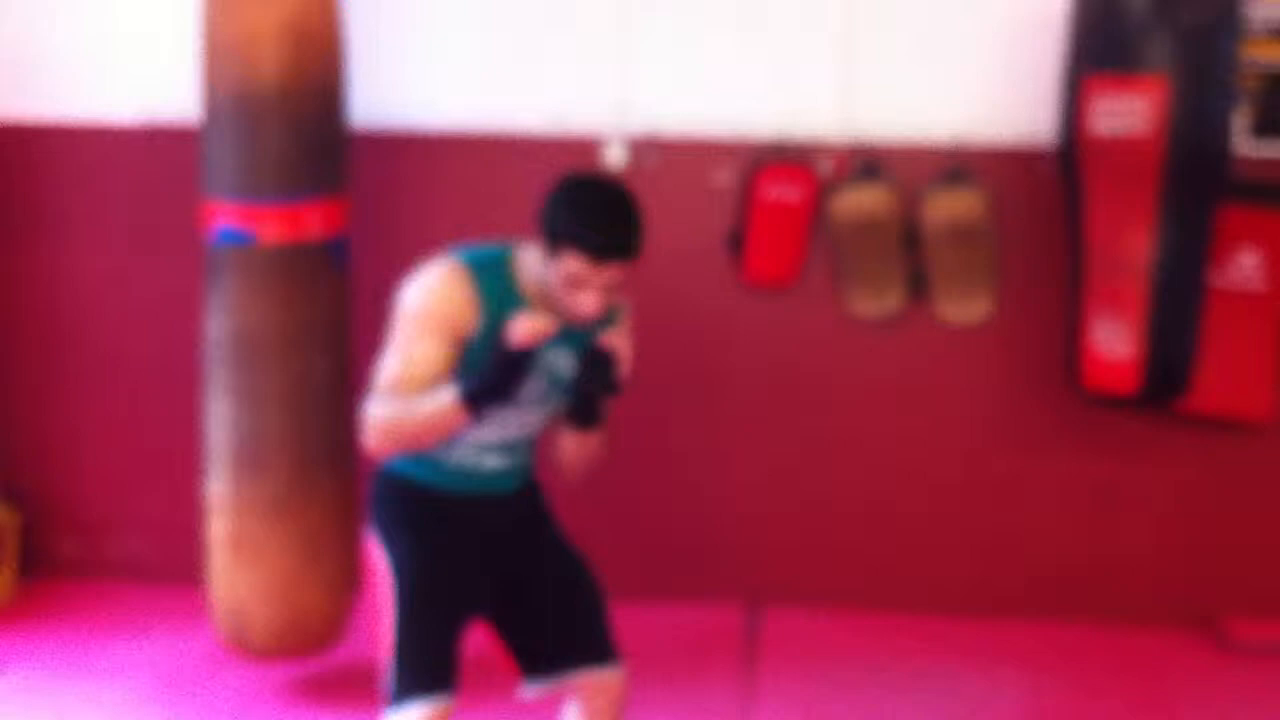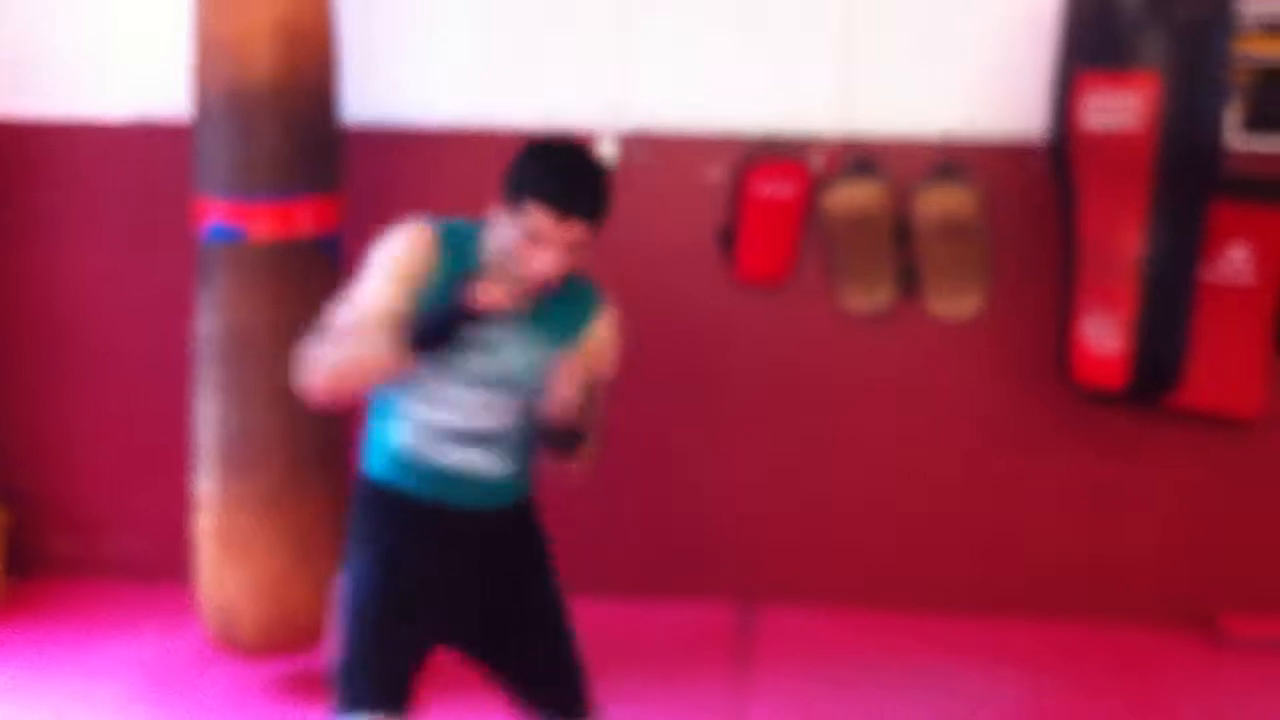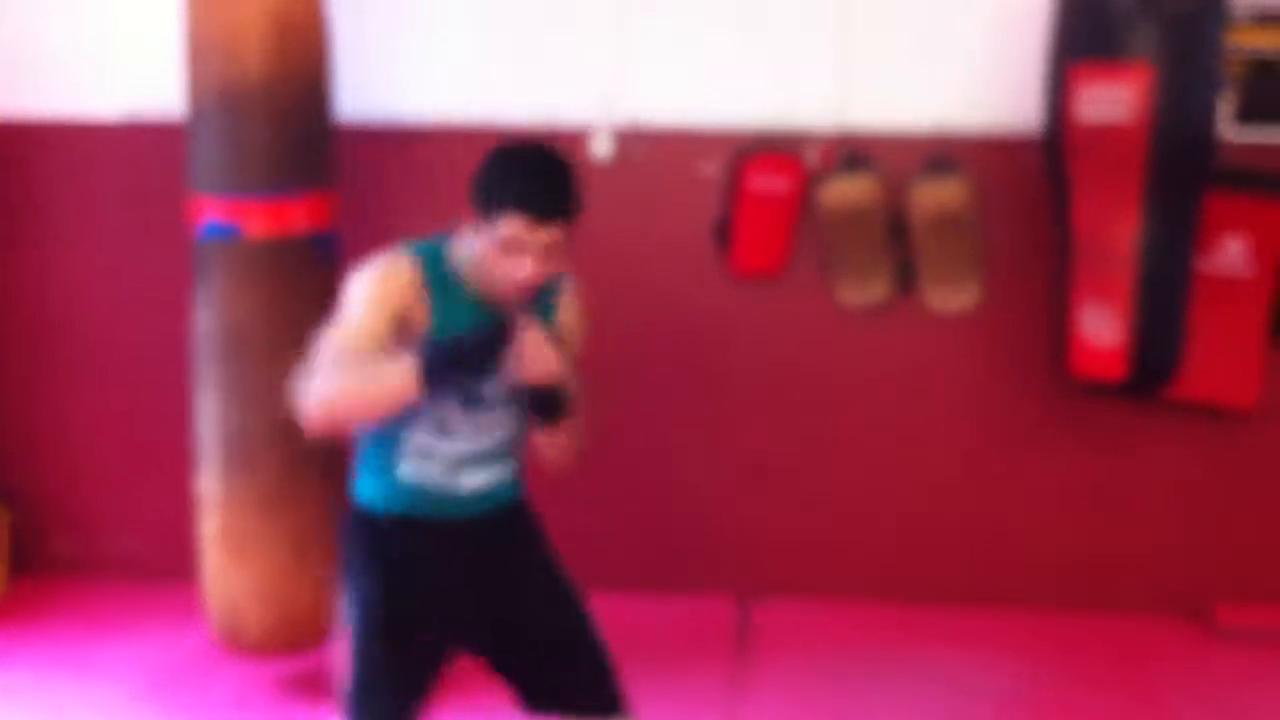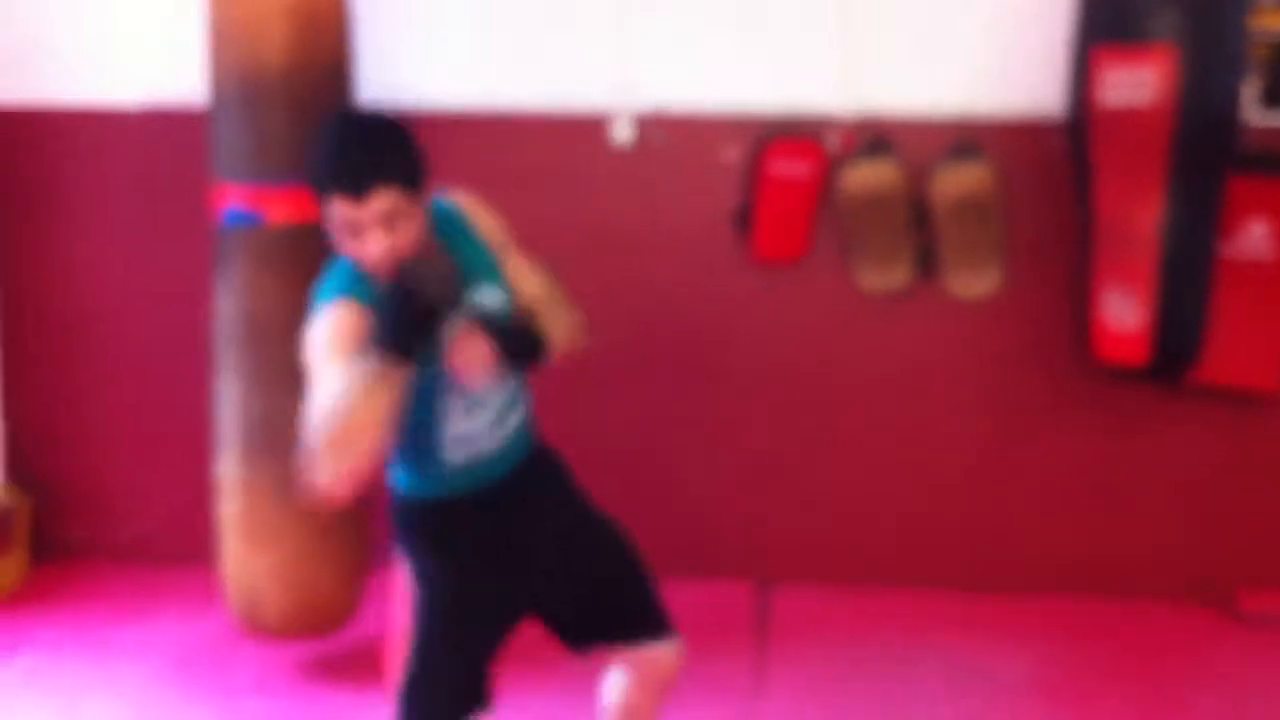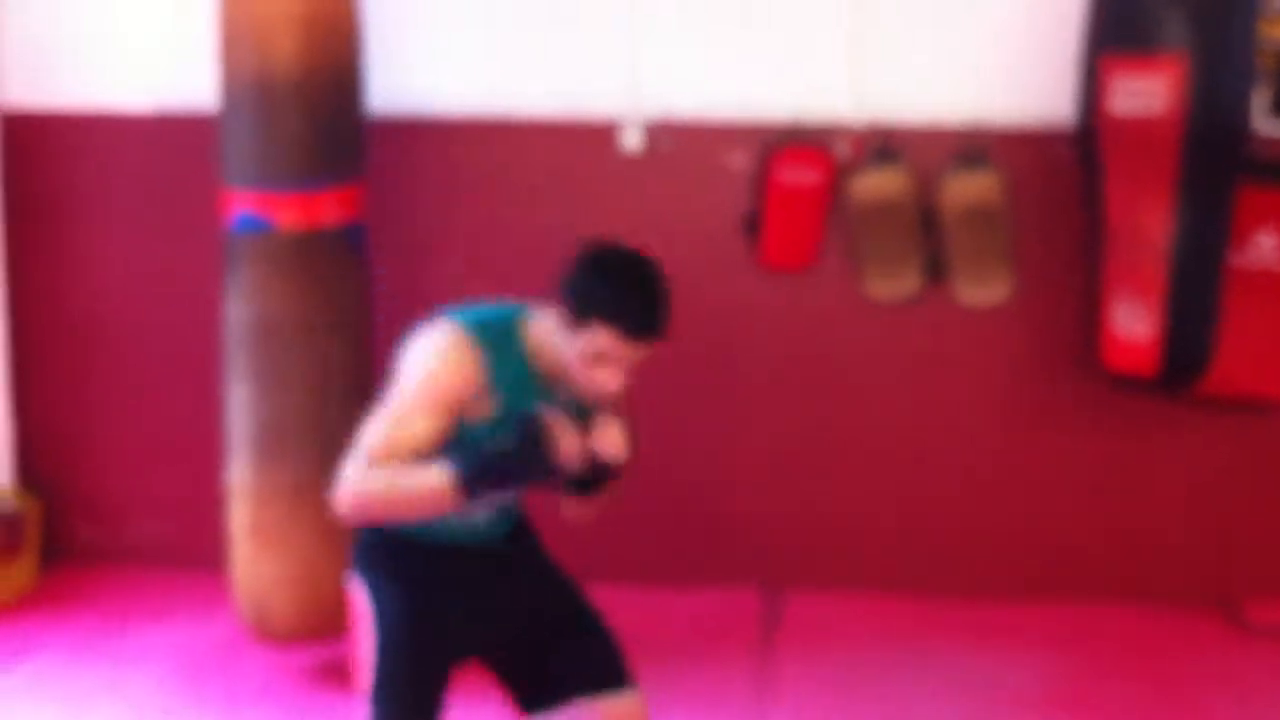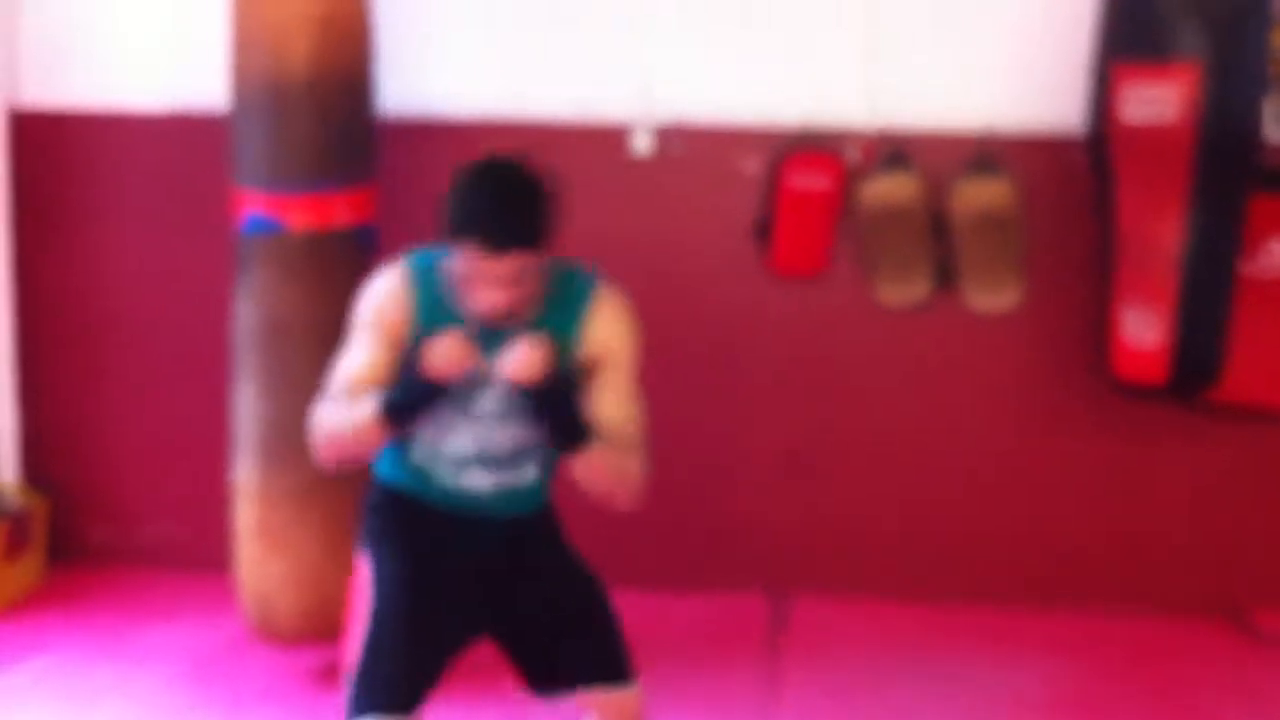
dt=0.3s
person 1, frame 1
left shoulder: (606, 318)
right shoulder: (449, 288)
left elbow: (575, 461)
right elbow: (379, 432)
left wrist: (590, 400)
right wrist: (486, 384)
left hip: (513, 507)
right hip: (420, 507)
person 1, frame 2
left shoulder: (590, 318)
right shoulder: (420, 253)
left elbow: (560, 457)
right elbow: (318, 377)
left wrist: (568, 431)
right wrist: (433, 328)
left hip: (503, 534)
right hip: (398, 523)
person 1, frame 3
left shoulder: (555, 299)
right shoulder: (393, 281)
left elbow: (554, 456)
right elbow: (317, 405)
left wrist: (552, 396)
right wrist: (455, 356)
left hip: (502, 535)
right hip: (397, 545)
person 1, frame 4
left shoulder: (462, 220)
right shoulder: (342, 316)
left elbow: (567, 329)
right elbow: (332, 478)
left wrist: (514, 344)
right wrist: (392, 347)
left hip: (536, 487)
right hip: (447, 524)
left knee: (657, 655)
person 1, frame 5
left shoulder: (596, 372)
right shoulder: (452, 354)
left elbow: (577, 507)
right elbow: (355, 496)
left wrist: (593, 474)
right wrist: (492, 468)
left hip: (500, 548)
right hip: (406, 558)
person 1, frame 6
left shoulder: (596, 311)
right shoulder: (402, 291)
left elbow: (624, 485)
right elbow: (329, 443)
left wrist: (558, 407)
right wrist: (405, 398)
left hip: (524, 533)
right hip: (414, 527)
